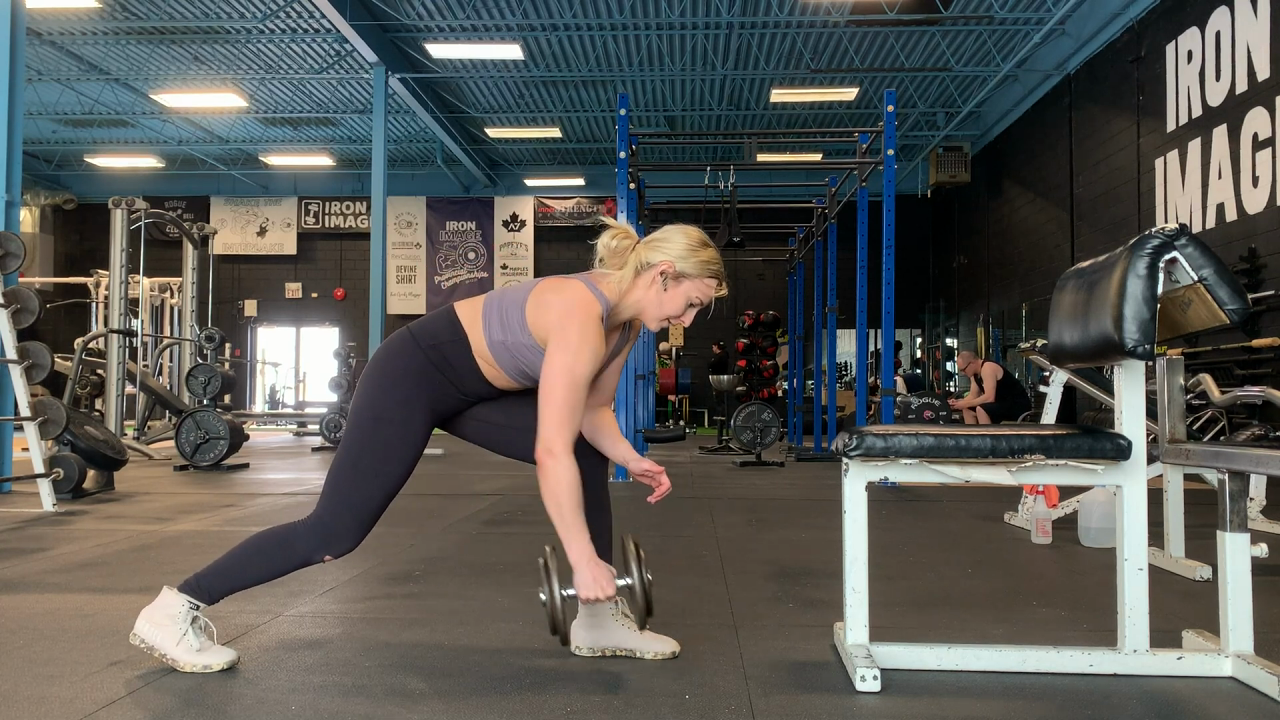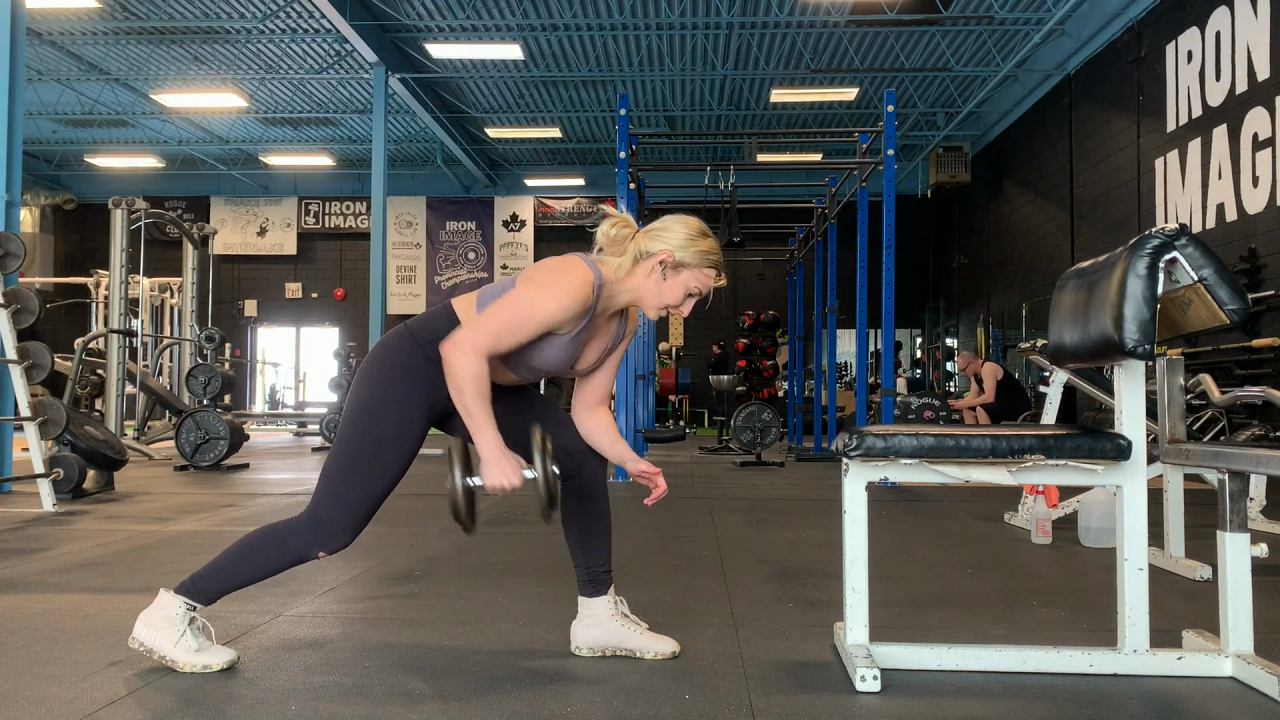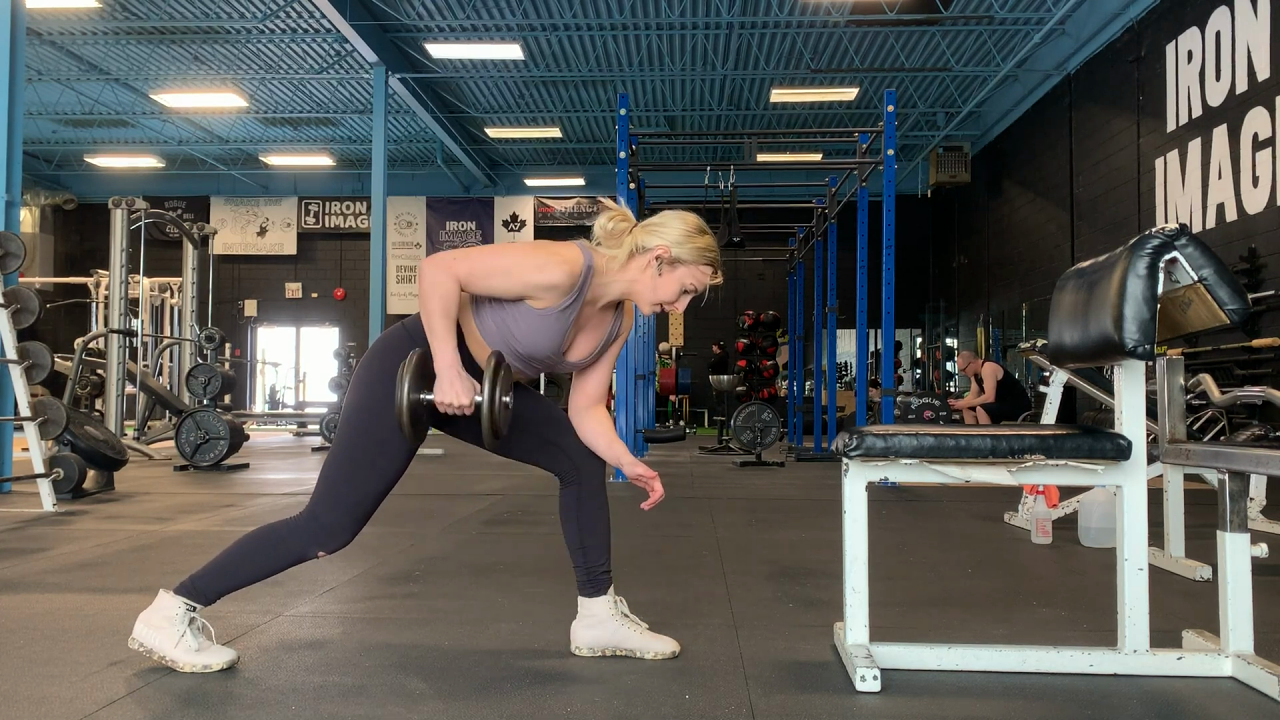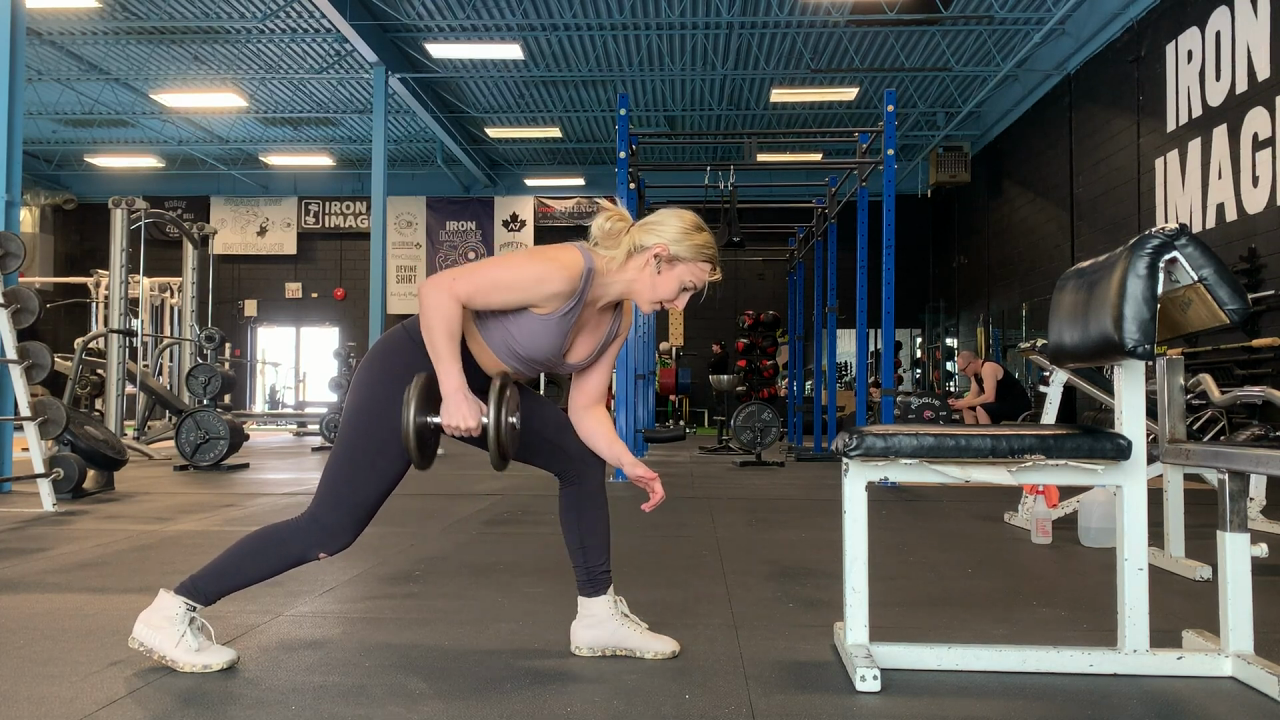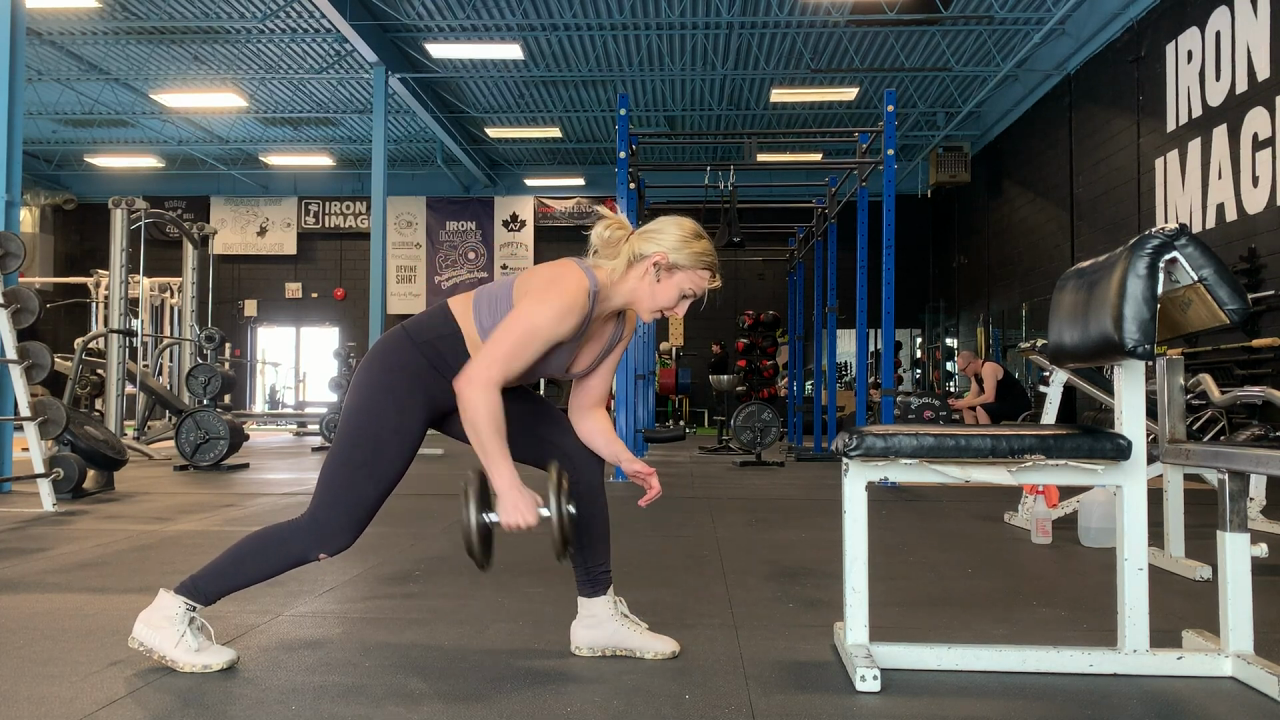
dt=0.3s
person 1, frame 1
left shoulder: (627, 324)
right shoulder: (582, 316)
left elbow: (591, 412)
right elbow: (551, 452)
left wrist: (634, 461)
right wrist: (583, 562)
left hip: (477, 387)
right hip: (415, 372)
left knee: (593, 461)
right knee: (337, 529)
left ankle: (598, 621)
right ankle: (172, 611)
person 1, frame 2
left shoulder: (624, 319)
right shoulder: (574, 285)
left elbow: (589, 408)
right elbow: (462, 351)
left wrist: (629, 460)
right wrist: (492, 454)
left hip: (487, 378)
right hip: (415, 368)
left knee: (584, 460)
right knee: (330, 526)
left ankle: (598, 617)
right ankle: (169, 613)
person 1, frame 3
left shoulder: (620, 318)
right shoulder: (562, 267)
left elbow: (585, 408)
right elbow: (439, 268)
left wrist: (628, 462)
right wrist: (449, 369)
left hip: (481, 380)
left knee: (583, 461)
right knee: (330, 525)
left ankle: (598, 617)
right ankle: (168, 613)
person 1, frame 4
left shoulder: (619, 316)
right shoulder: (561, 270)
left elbow: (586, 408)
right elbow: (440, 289)
left wrist: (628, 462)
right wrist: (452, 391)
left hip: (481, 383)
right hip: (415, 368)
left knee: (584, 461)
right knee: (332, 526)
left ankle: (598, 617)
right ankle: (170, 613)
person 1, frame 5
left shoulder: (622, 322)
right shoulder: (570, 292)
left elbow: (585, 410)
right elbow: (475, 386)
left wrist: (625, 459)
right wrist: (509, 491)
left hip: (472, 379)
right hip: (412, 368)
left knee: (584, 463)
right knee: (331, 529)
left ankle: (598, 618)
right ankle: (169, 613)
